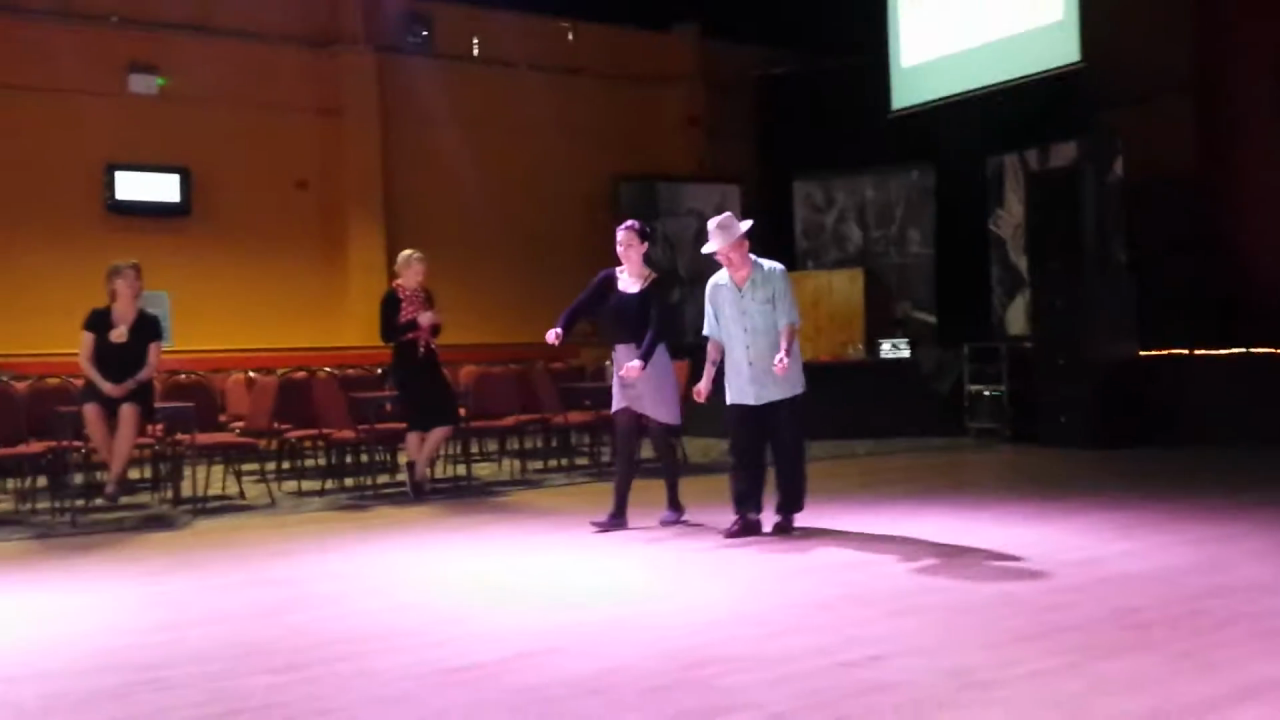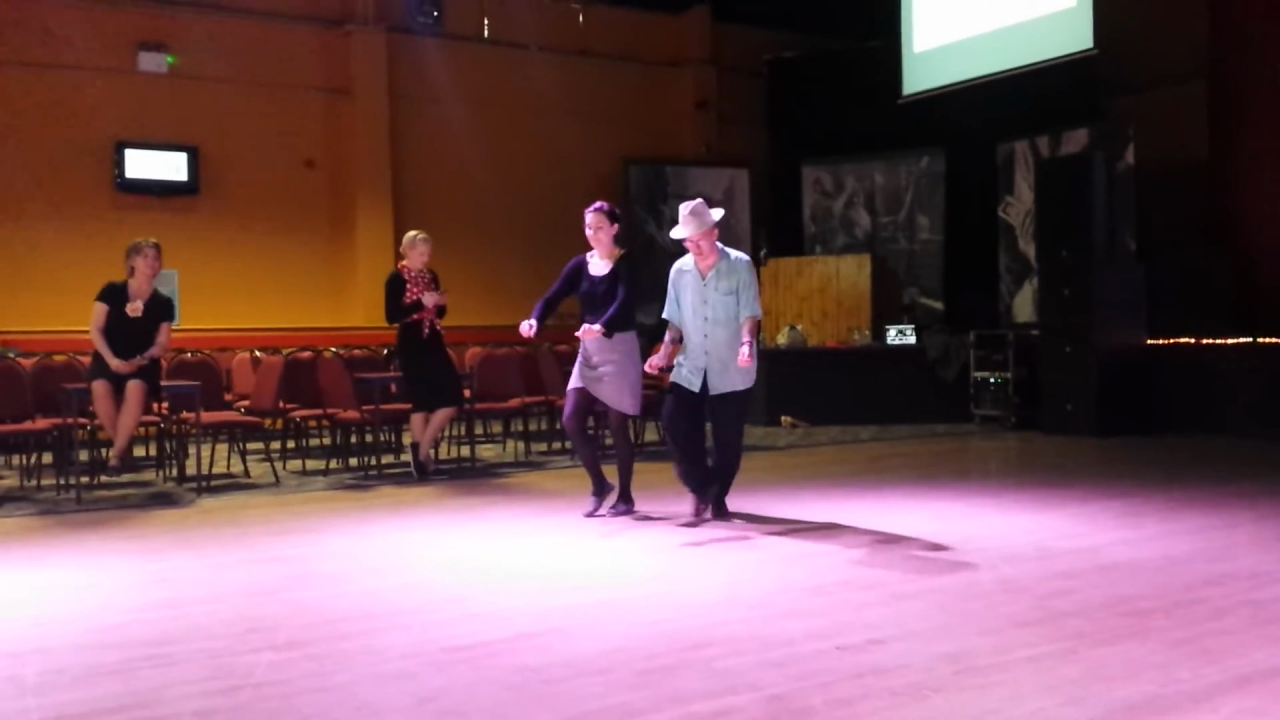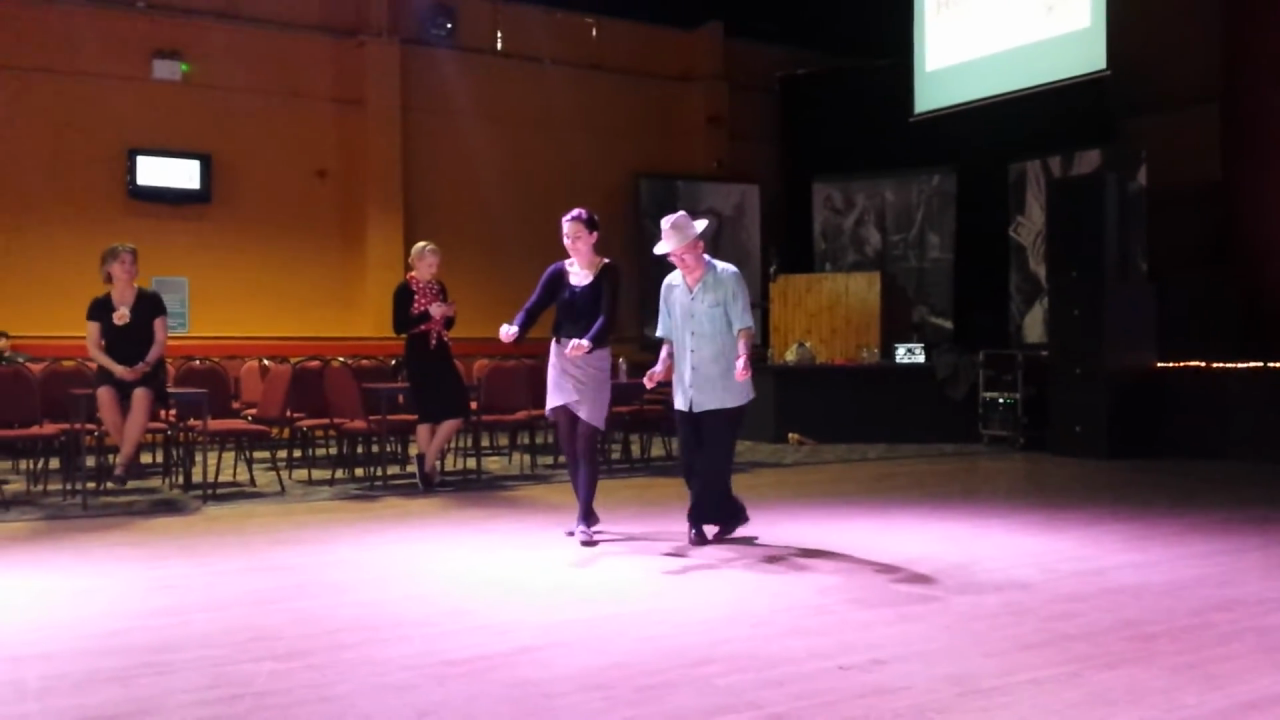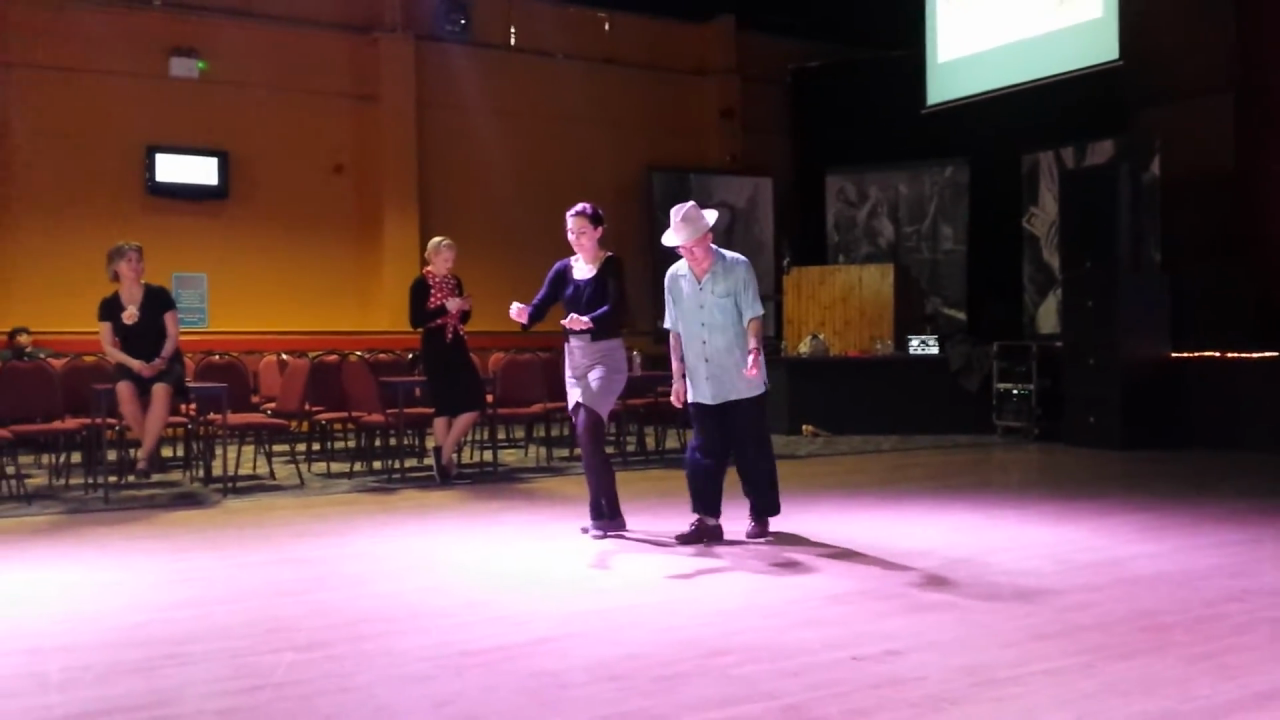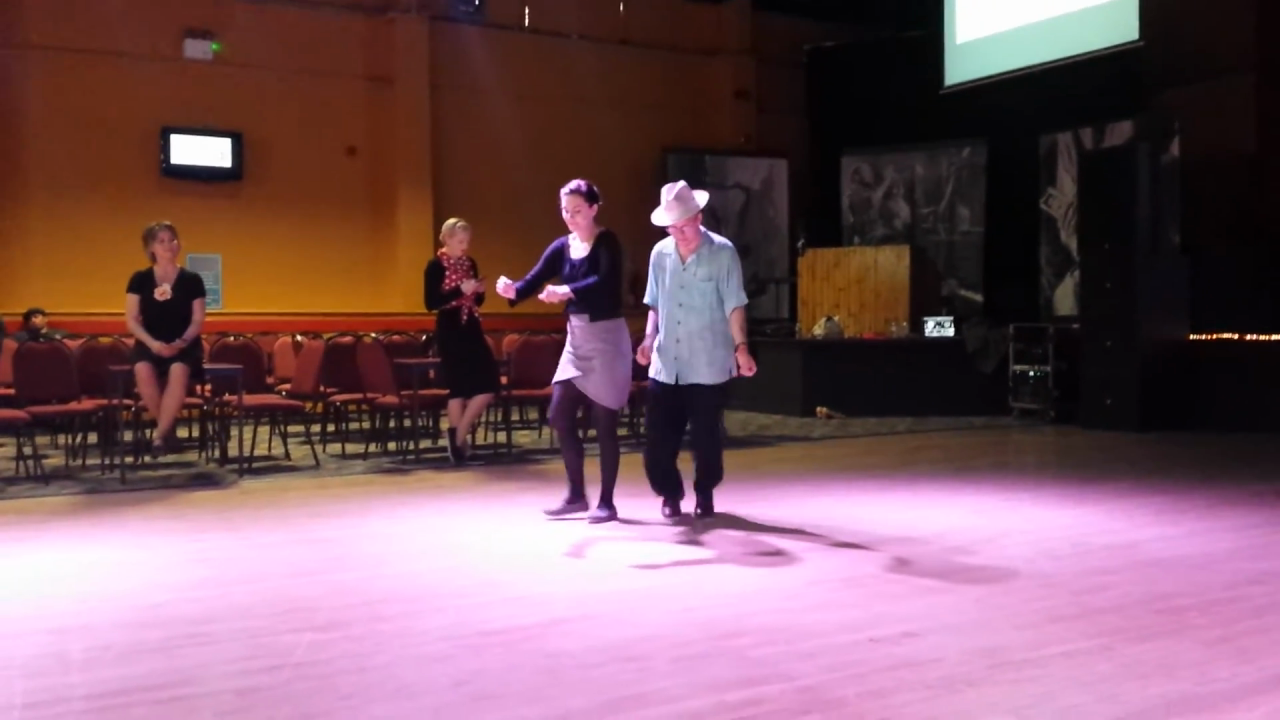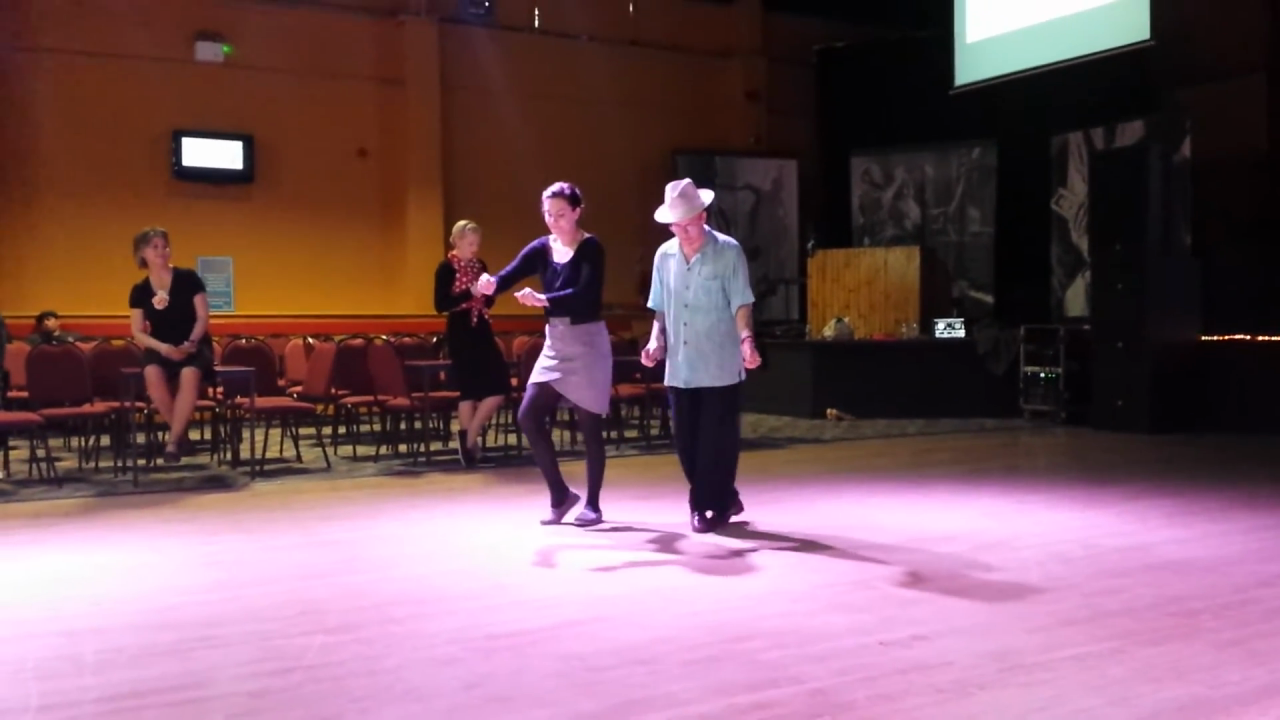
dt=0.7s
person 1, frame 1
left shoulder: (774, 274)
right shoulder: (715, 286)
left elbow: (787, 321)
right elbow: (715, 337)
left wrist: (784, 352)
right wrist: (707, 377)
left hip: (779, 382)
right hip: (740, 385)
left knee: (787, 448)
right knee: (744, 451)
left ankle: (787, 512)
right ankle: (748, 515)
person 1, frame 2
left shoulder: (740, 266)
right shoulder: (679, 271)
left elbow: (749, 314)
right elbow: (676, 321)
left wrist: (746, 343)
right wrist: (664, 353)
left hip: (731, 371)
right hip: (690, 367)
left knee: (728, 437)
right knee: (674, 422)
left ankle: (717, 495)
right ankle: (702, 487)
person 1, frame 3
left shoulder: (728, 278)
right shoulder: (669, 286)
left elbow: (743, 327)
left wrist: (743, 357)
right wrist: (661, 367)
left hip: (724, 388)
right hip: (686, 390)
left knee: (714, 458)
right knee: (692, 459)
left ankle: (700, 521)
right ankle: (728, 513)
person 1, frame 4
left shoulder: (737, 267)
right shoulder: (674, 277)
left elbow: (752, 316)
right elbow: (675, 330)
left wrist: (754, 351)
right wrist: (678, 374)
left hip: (741, 380)
right hip: (700, 384)
left knee: (751, 449)
right knee: (704, 453)
left ankle: (760, 513)
right ankle: (708, 519)
person 1, frame 5
left shoulder: (722, 252)
right shoulder: (659, 254)
left elbow: (734, 305)
left wrist: (740, 347)
right wrist: (649, 338)
left hip: (709, 363)
right hip: (666, 363)
left knee: (706, 434)
right knee: (659, 435)
left ankle: (705, 493)
right ankle: (671, 494)
person 1, frame 6
left shoulder: (728, 252)
right shoulder: (664, 256)
left elbow: (741, 303)
left wrist: (746, 340)
right wrist: (656, 341)
left hip: (719, 364)
right hip: (679, 365)
left knee: (715, 439)
right knee: (686, 440)
left ankle: (704, 505)
right ankle: (725, 499)
person 2, frame 1
left shoulder: (655, 284)
right shoulder: (608, 279)
left elbow: (657, 327)
right elbow: (582, 306)
left wrist: (641, 360)
right wrist: (560, 328)
left hip: (651, 363)
right hip: (621, 363)
left knee: (660, 437)
right knee: (624, 440)
left ankle: (674, 505)
right ankle: (618, 512)
person 2, frame 2
left shoulder: (625, 263)
right shoulder: (580, 265)
left elbow: (623, 302)
right elbow: (555, 296)
left wrist: (600, 327)
right wrist: (535, 320)
left hip: (620, 347)
right hip: (588, 351)
left knee: (617, 427)
right knee: (571, 420)
left ankle: (625, 496)
right ankle: (599, 484)
person 2, frame 3
left shoulder: (607, 272)
right shoulder: (557, 271)
left elbow: (607, 317)
right elbow: (534, 307)
left wrist: (587, 343)
right wrist: (515, 329)
left hip: (594, 361)
right hip: (561, 359)
left knee: (586, 441)
right knee: (567, 440)
left ankle: (583, 519)
right ankle: (586, 511)
person 2, frame 4
left shoulder: (611, 265)
right shoulder: (563, 269)
left elbow: (615, 309)
right elbow: (541, 306)
left wrist: (588, 320)
right wrist: (524, 314)
left hip: (606, 354)
right hip: (574, 357)
left knee: (586, 431)
right knee: (591, 439)
left ankle: (598, 512)
right ankle: (612, 514)
person 2, frame 5
left shoulder: (607, 242)
right shoulder: (561, 247)
left elbow: (604, 282)
right elbow: (534, 281)
left wrist: (567, 292)
right wrist: (513, 290)
left hip: (607, 335)
right hip: (576, 337)
left knee: (604, 422)
right knee: (559, 416)
left ankle: (606, 502)
right ankle: (576, 494)
person 2, frame 6
left shoulder: (590, 248)
right shoulder: (541, 248)
left elbow: (586, 293)
right elbow: (510, 275)
left wrist: (543, 300)
right wrist: (491, 284)
left hip: (588, 340)
right hip: (555, 342)
left knee: (589, 426)
right knee: (529, 416)
left ankle: (592, 504)
right ankle: (560, 495)
person 3, frame 1
left shoulder: (425, 294)
right shoulder: (392, 297)
right elbow: (387, 335)
left wrist: (435, 322)
right wrist: (416, 322)
left hip: (428, 360)
right hip: (406, 362)
left knee: (447, 416)
right knee: (417, 419)
left ankle: (418, 467)
right ankle: (417, 473)
person 3, frame 2
left shoulder: (431, 276)
right shoulder: (396, 278)
right elbow: (392, 317)
left wrist: (441, 304)
right wrist: (420, 303)
left hip: (433, 341)
right hip: (411, 344)
left knee: (451, 397)
right knee: (421, 401)
left ankle: (423, 449)
right ankle: (420, 455)
person 3, frame 3
left shoulder: (439, 287)
right shoulder: (404, 289)
right elbow: (399, 327)
left wrist: (450, 315)
right wrist: (428, 314)
left hip: (441, 353)
right hip: (419, 354)
left knee: (458, 408)
right knee: (427, 411)
left ankle: (427, 463)
right ankle: (427, 468)
person 3, frame 4
left shoulder: (455, 281)
right shoulder: (421, 284)
right elbow: (416, 321)
left wrist: (465, 308)
right wrist: (444, 308)
left hip: (457, 346)
right hip: (435, 348)
left knee: (474, 401)
right knee: (444, 404)
left ankle: (445, 455)
right ankle: (444, 461)
person 3, frame 5
left shoulder: (470, 264)
right shoulder: (436, 266)
right elbow: (431, 303)
left wrist: (480, 291)
right wrist: (459, 290)
left hip: (471, 328)
right hip: (450, 330)
left knee: (489, 383)
right knee: (459, 386)
left ankle: (459, 437)
right ankle: (458, 442)
person 3, frame 6
left shoulder: (480, 265)
right shoulder: (446, 268)
right elbow: (441, 305)
left wrist: (489, 293)
right wrist: (469, 292)
left hip: (482, 329)
right hip: (460, 332)
left knee: (499, 385)
right knee: (469, 388)
left ankle: (470, 438)
right ankle: (468, 444)
person 4, frame 1
left shoulder: (150, 322)
right shoulder: (97, 318)
left elbow: (152, 364)
right elbow: (85, 359)
left wrist: (131, 383)
right wrist: (103, 384)
left hip: (134, 387)
right hip: (101, 385)
left knee: (129, 412)
right knee: (91, 412)
left ankle: (114, 479)
right ankle: (116, 469)
person 4, frame 2
left shoulder: (164, 303)
right shoulder: (111, 291)
left elbow: (161, 344)
right elbow: (95, 330)
left wrist: (140, 360)
right wrist: (111, 360)
left hip: (142, 363)
right hip: (107, 359)
left knee: (135, 388)
right knee: (100, 388)
left ankle: (117, 453)
right ankle: (122, 445)
person 4, frame 3
left shoulder: (151, 300)
right shoulder: (98, 305)
left elbow: (161, 341)
right elbow: (93, 347)
left wrist: (144, 365)
right wrist: (115, 367)
left hip: (147, 368)
right hip: (113, 368)
left knee: (141, 396)
right knee: (105, 395)
left ankle: (123, 460)
right ankle: (130, 453)
person 4, frame 4
left shoulder: (159, 295)
right shoulder: (108, 305)
left elbow: (173, 334)
right elbow: (108, 346)
left wrist: (161, 361)
right wrist: (133, 363)
left hip: (165, 362)
right hip: (130, 364)
left knee: (161, 390)
right knee: (125, 390)
left ankle: (145, 454)
right ankle: (150, 446)
person 4, frame 5
left shoulder: (192, 280)
right shoulder: (140, 279)
left elbow: (198, 321)
right elbow: (131, 320)
left wrist: (182, 342)
right wrist: (152, 344)
left hip: (184, 346)
right hip: (149, 345)
left knee: (178, 371)
right knee: (143, 371)
left ankle: (160, 434)
right ankle: (166, 428)
person 4, frame 6
left shoulder: (188, 278)
right shoulder: (139, 291)
left elbow: (203, 317)
right elbow: (138, 332)
left wrist: (191, 343)
right wrist: (162, 347)
left hip: (194, 346)
right hip: (160, 349)
left knee: (189, 375)
right knee: (152, 374)
left ankle: (173, 440)
right ankle: (179, 431)
